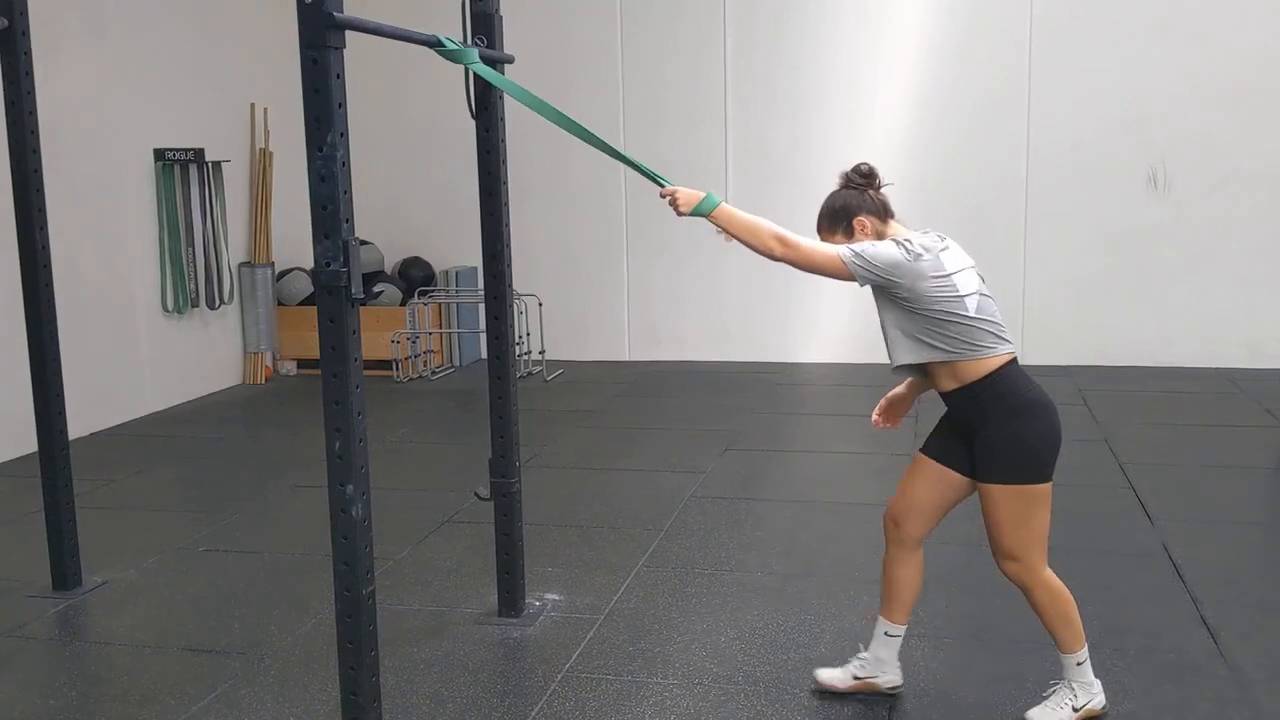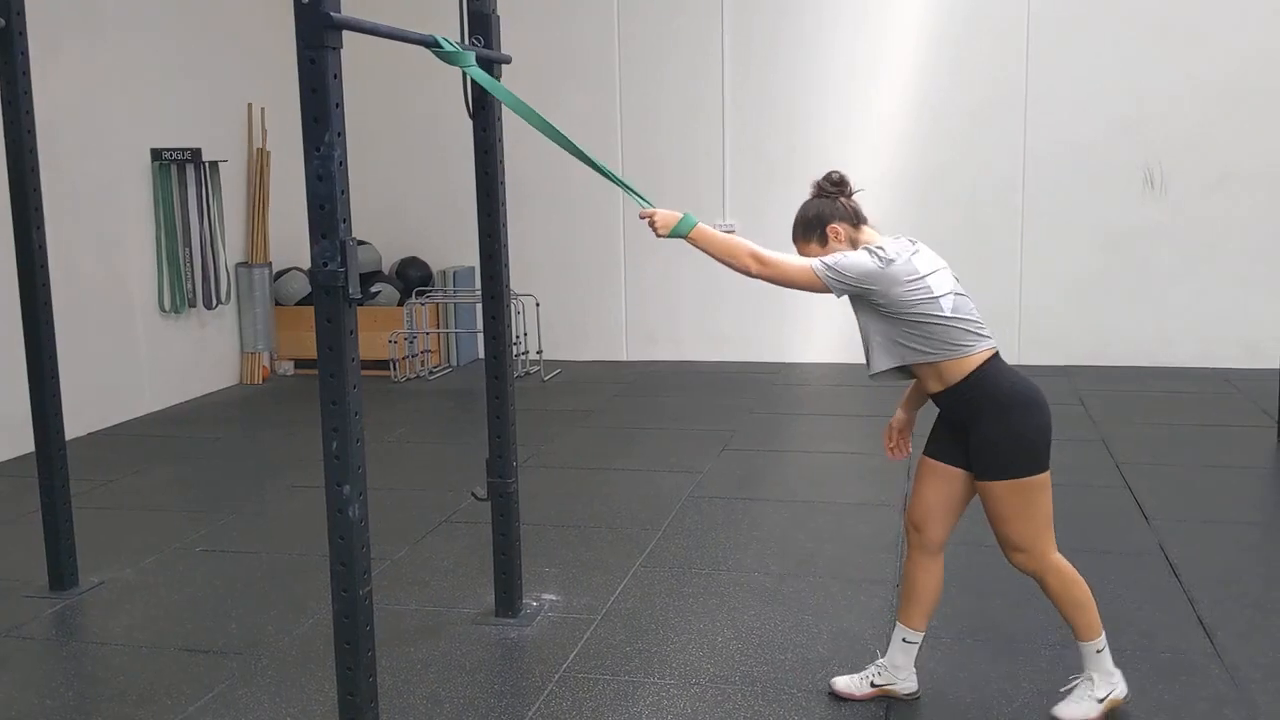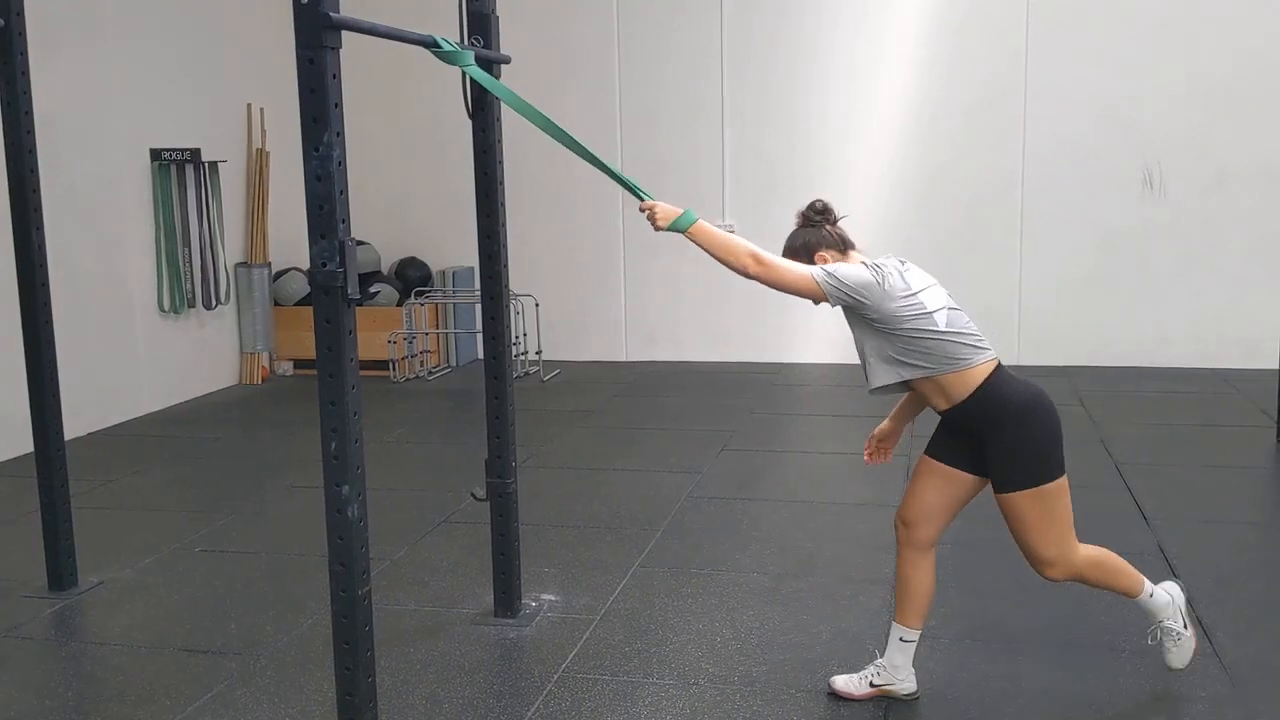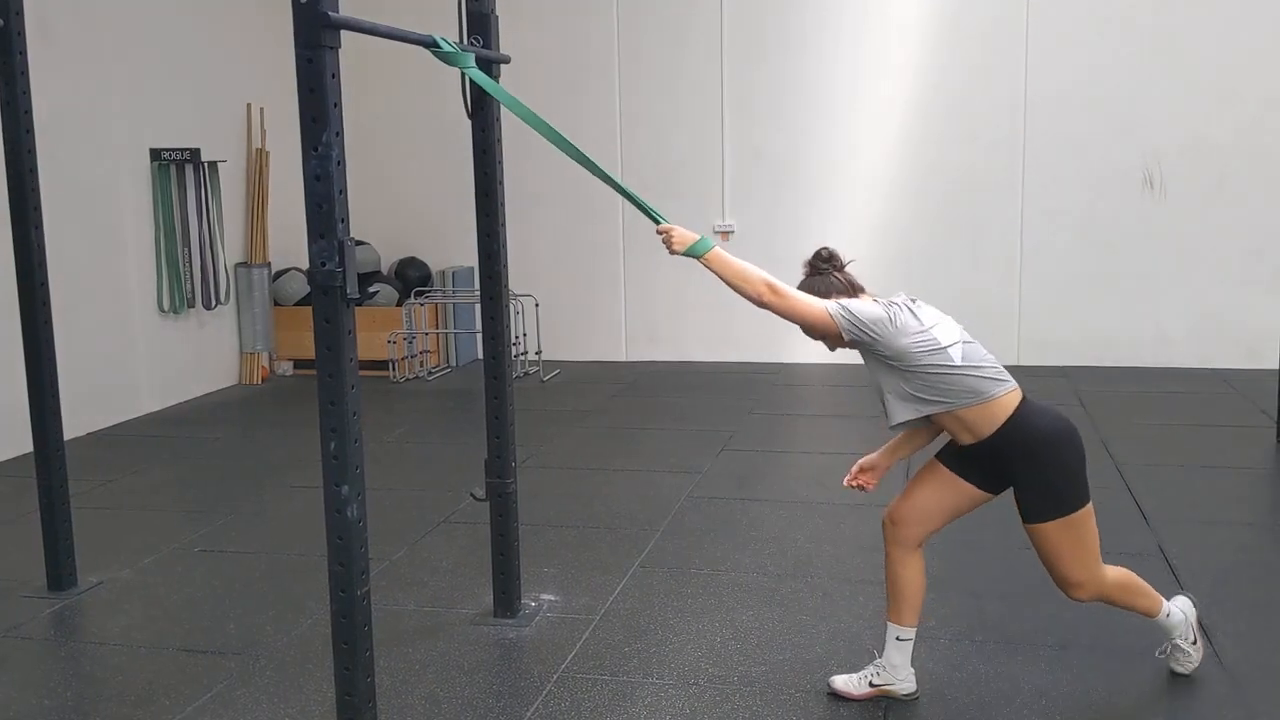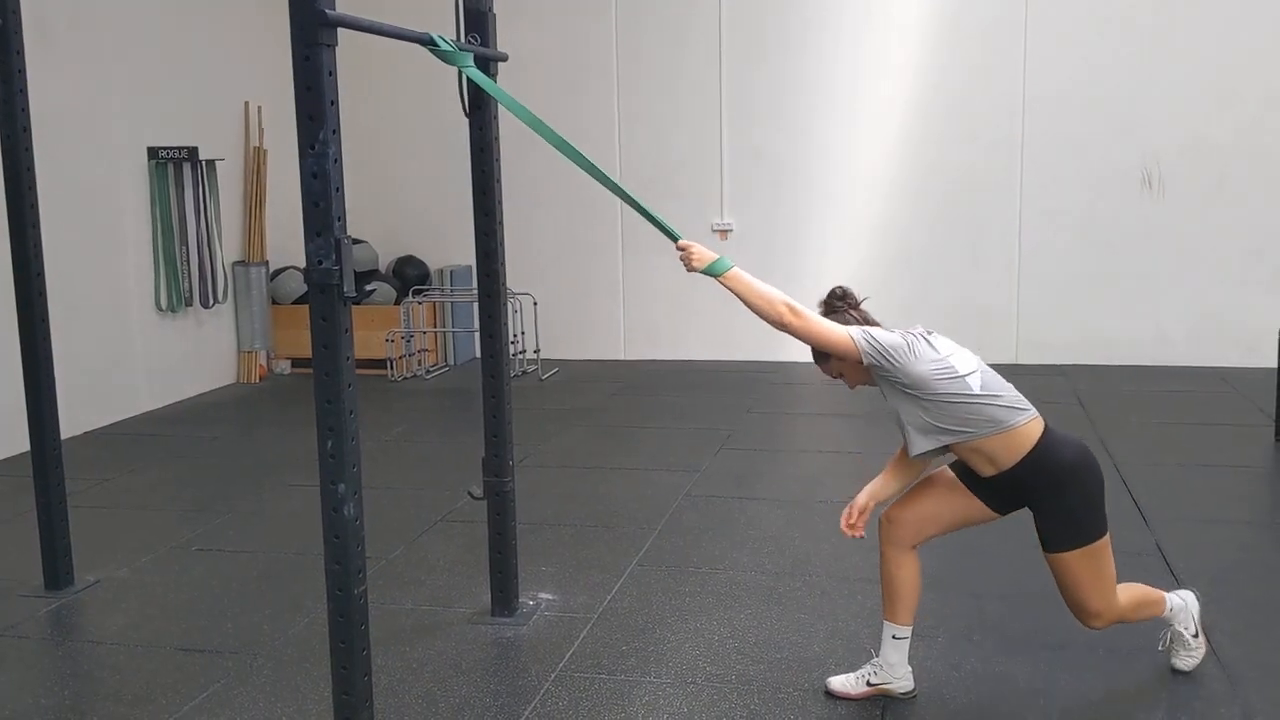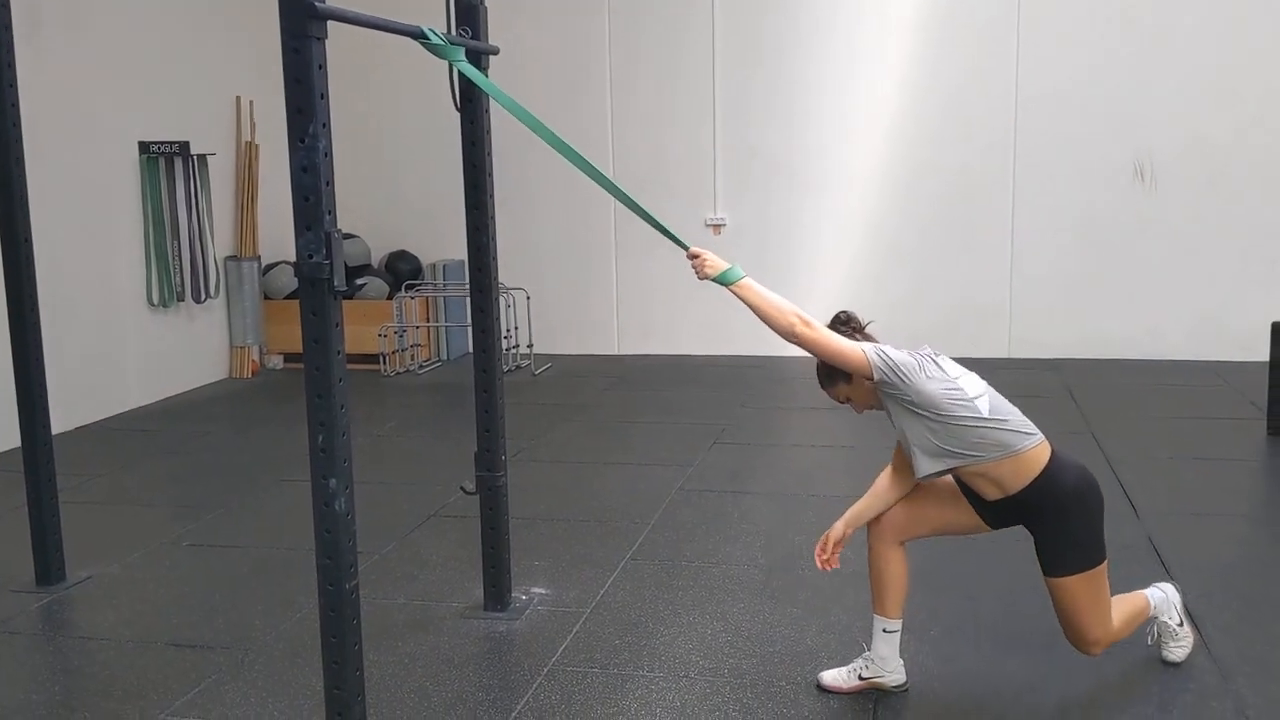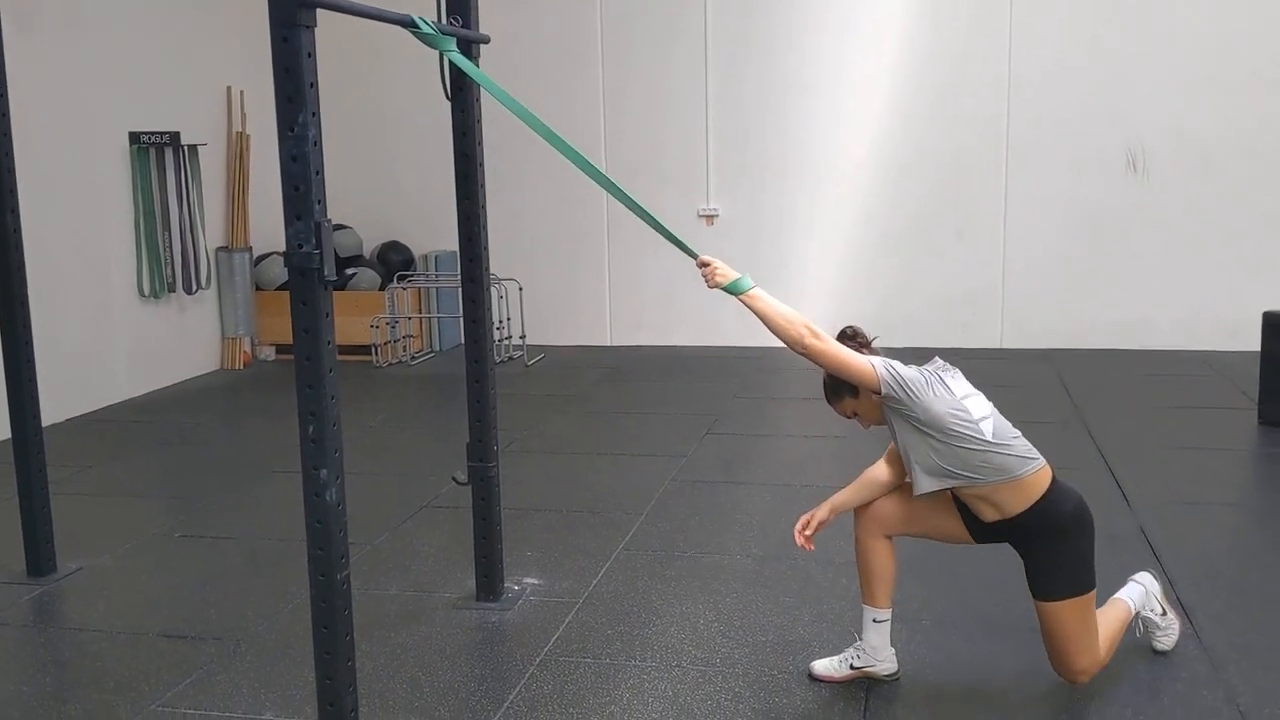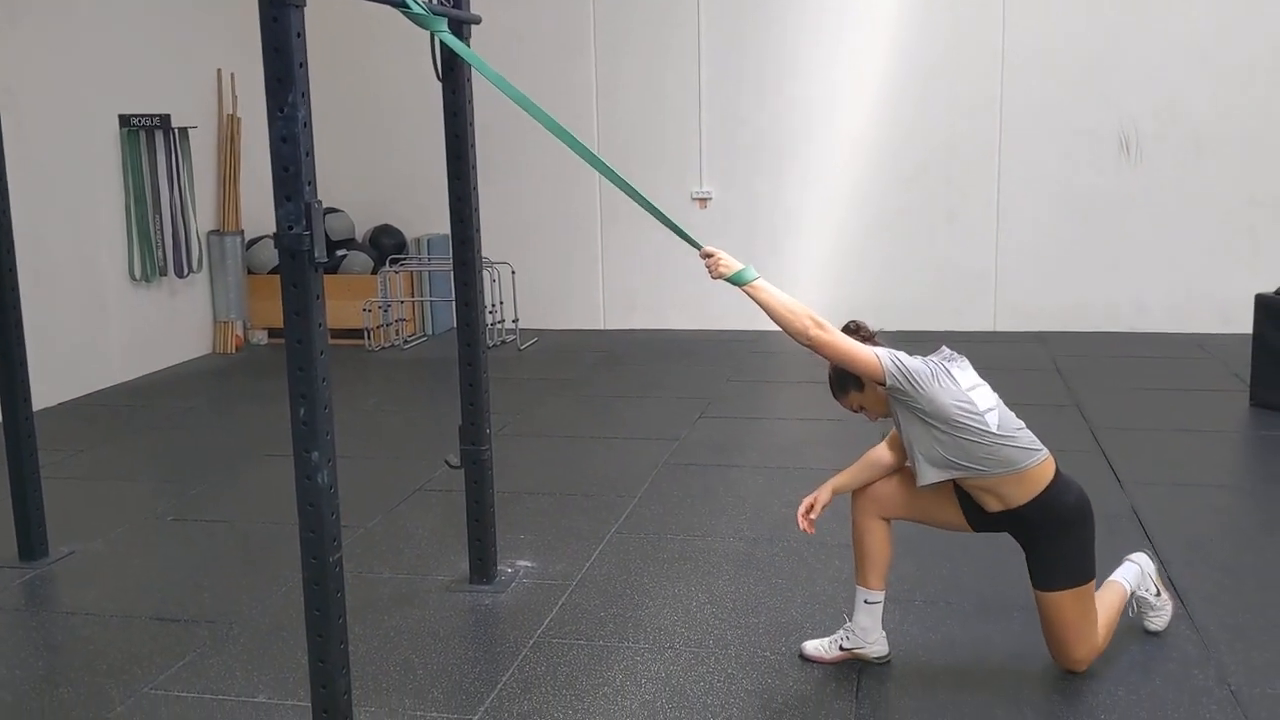
dt=0.3s
person 1, frame 1
left shoulder: (897, 259)
right shoulder: (926, 246)
left elbow: (784, 247)
left wrist: (706, 206)
right wrist: (909, 387)
left hip: (1012, 416)
right hip: (968, 416)
left knee: (1019, 562)
right knee: (903, 524)
right ankle: (879, 665)
person 1, frame 2
left shoulder: (871, 266)
right shoulder: (902, 253)
left elbow: (760, 263)
left wrist: (683, 226)
right wrist: (908, 407)
left hip: (1003, 412)
right hip: (963, 415)
left knee: (1030, 554)
right knee: (923, 533)
right ankle: (897, 671)
person 1, frame 3
left shoulder: (864, 282)
right shoulder: (886, 274)
left elbow: (758, 264)
left wrist: (685, 221)
right wrist: (894, 424)
left hip: (1013, 419)
right hip: (968, 422)
left knee: (1054, 560)
right knee: (913, 529)
left ankle: (1162, 602)
right ankle: (895, 671)
person 1, frame 4
left shoulder: (877, 320)
right shoulder: (896, 316)
left elbow: (771, 294)
left wrist: (700, 248)
right wrist: (886, 457)
left hip: (1038, 446)
right hip: (986, 445)
left knee: (1081, 581)
right knee: (901, 526)
left ankle: (1174, 615)
right ankle: (895, 671)
person 1, frame 5
left shoulder: (895, 351)
right shoulder: (903, 365)
left elbow: (792, 317)
right elbow: (916, 454)
left wrist: (719, 267)
right wrist: (867, 498)
left hip: (1058, 475)
right hip: (1003, 471)
left knee: (1095, 610)
right knee: (897, 527)
left ankle: (1176, 607)
right ankle: (892, 670)
person 1, frame 6
left shoulder: (905, 371)
right shoulder: (904, 388)
left elbow: (802, 329)
right elbow: (904, 472)
left wrist: (730, 276)
right wrist: (846, 524)
left hip: (1059, 498)
right hip: (1002, 491)
left knee: (1091, 637)
right knee: (885, 525)
left ankle: (1160, 602)
right ankle: (884, 663)
person 1, frame 7
left shoulder: (911, 387)
right shoulder: (911, 399)
left elbow: (809, 341)
right elbow: (894, 467)
left wrist: (740, 285)
right wrist: (829, 507)
left hip: (1051, 522)
right hip: (991, 508)
left knee: (1078, 667)
right knee: (873, 515)
left ankle: (1139, 596)
right ankle: (875, 654)
person 1, frame 8
left shoulder: (916, 378)
right shoulder: (914, 388)
left elbow: (814, 332)
right elbow: (895, 450)
left wrist: (744, 277)
right wrist: (831, 487)
left hip: (1053, 513)
right hip: (990, 499)
left knee: (1075, 658)
right knee: (871, 496)
left ankle: (1133, 576)
right ankle: (866, 635)
